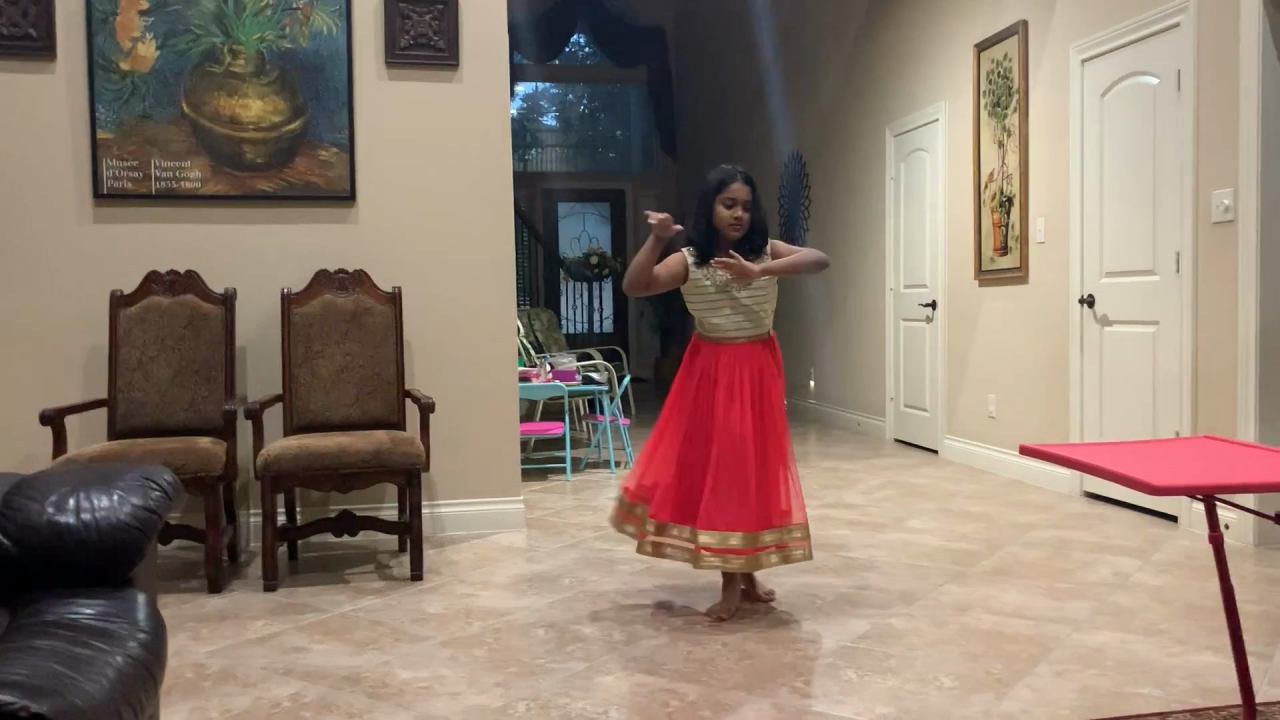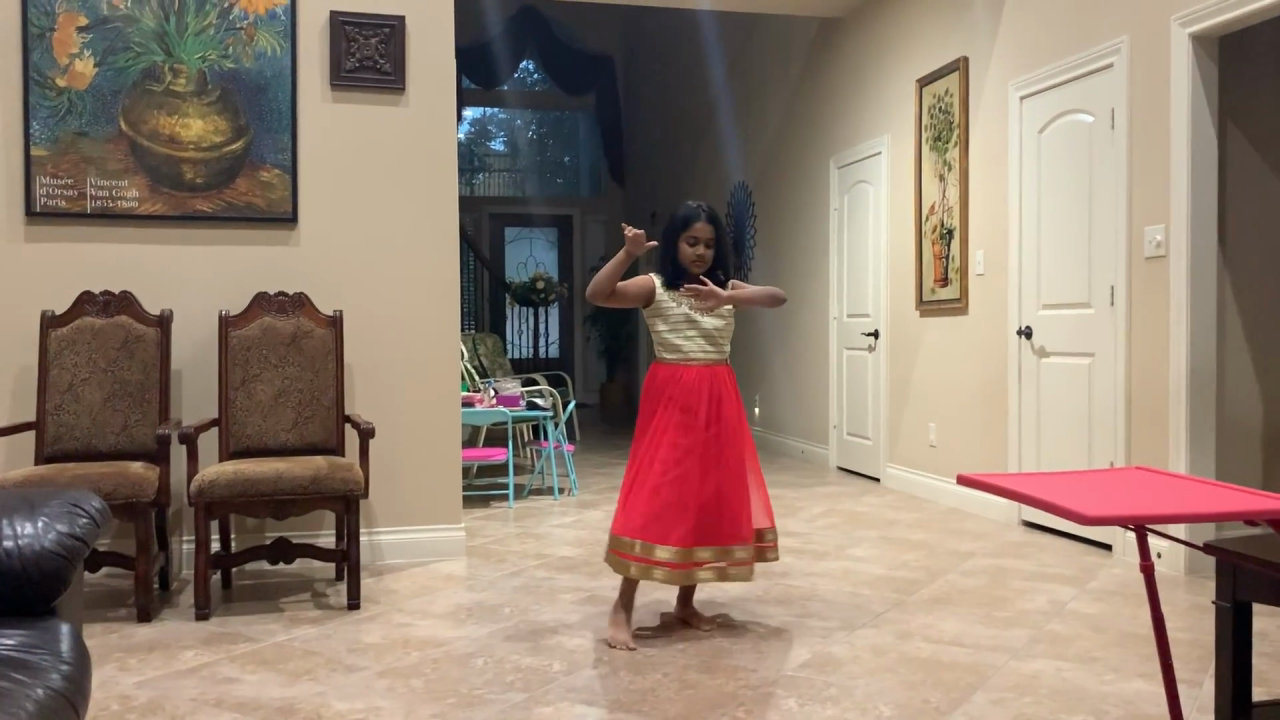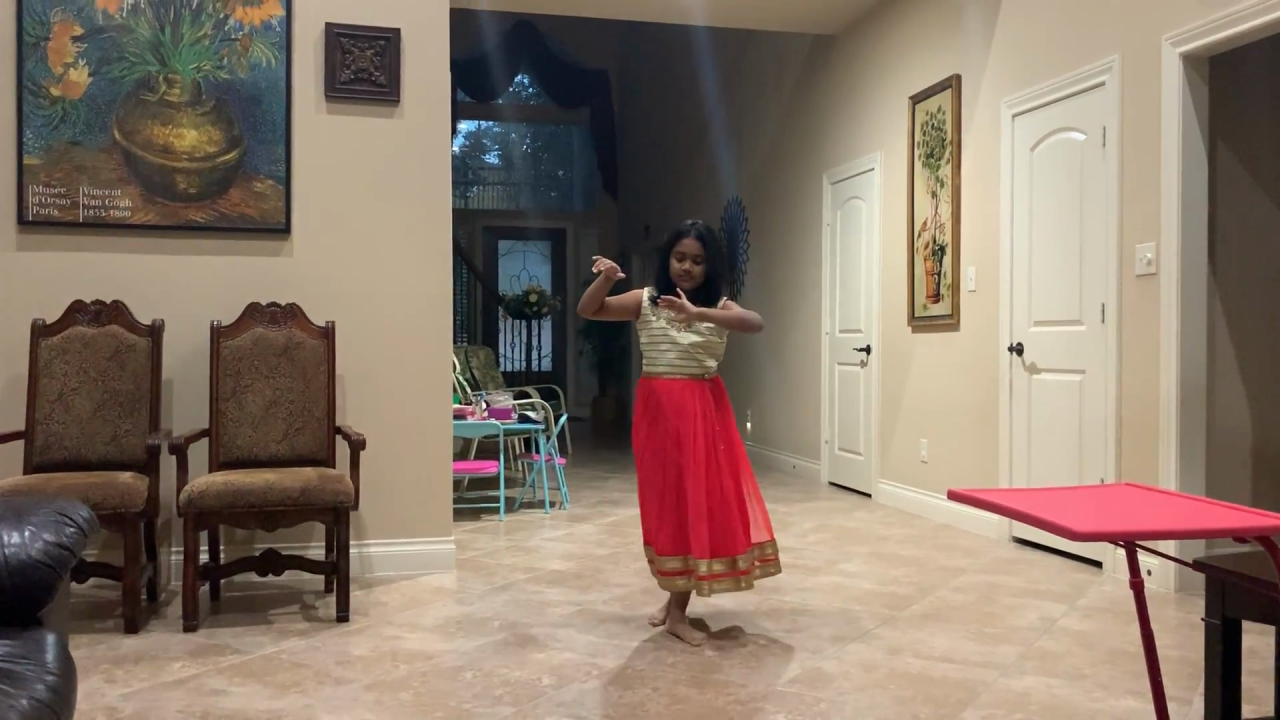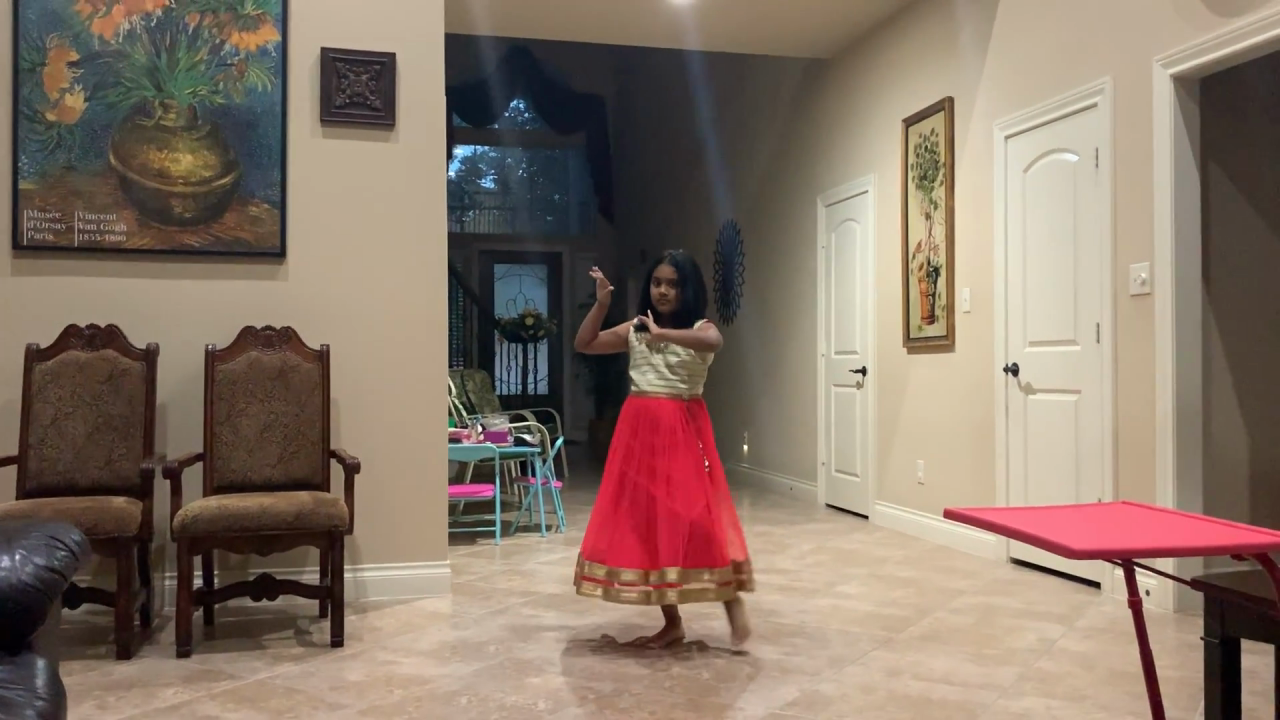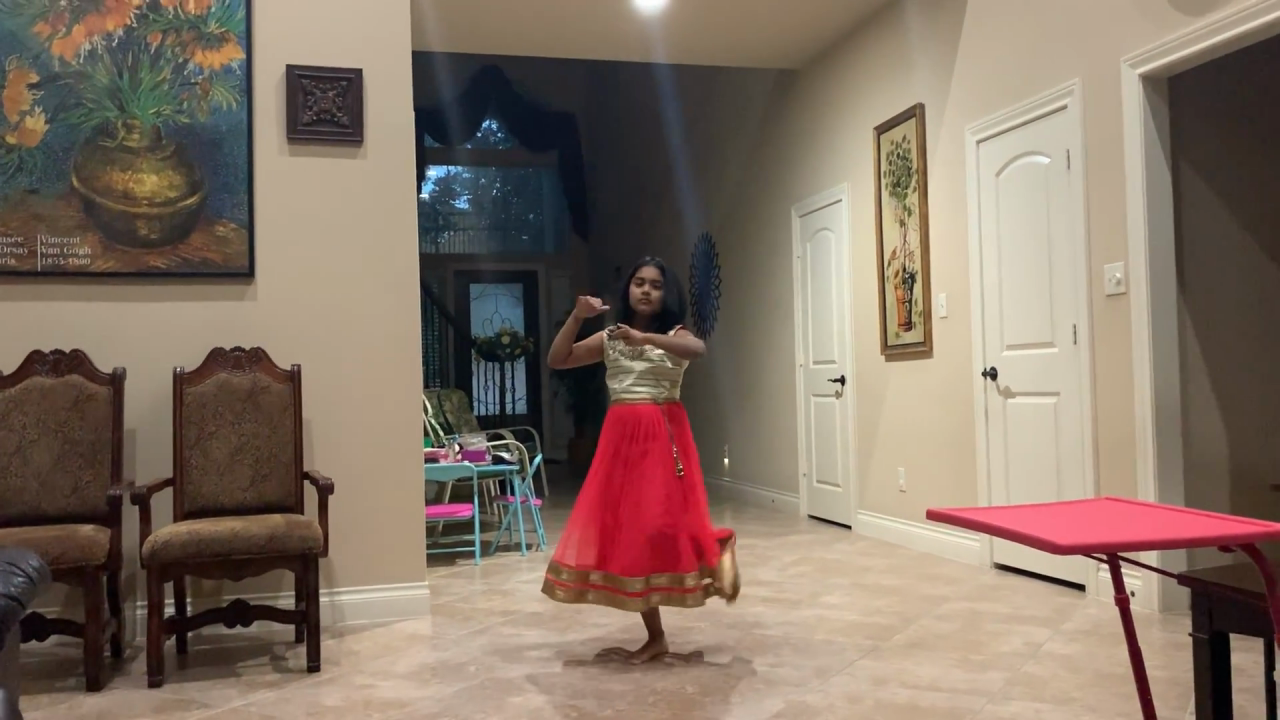
dt=1s
person 1, frame 1
left shoulder: (766, 252)
right shoulder: (688, 261)
left elbow: (820, 259)
right elbow: (633, 286)
left wrist: (760, 271)
right wrist: (656, 240)
left hip: (759, 368)
right hip: (710, 369)
left knee: (752, 464)
right knee: (709, 463)
left ankle: (743, 572)
right ankle: (732, 580)
person 1, frame 2
left shoulder: (726, 287)
right shoulder: (653, 287)
left elbow: (778, 297)
right elbow: (596, 295)
left wrist: (726, 298)
right wrist: (628, 253)
left hip: (719, 396)
right hip: (671, 395)
left knee: (713, 492)
right knee: (659, 491)
left ankle: (685, 600)
right ankle: (622, 604)
person 1, frame 3
left shoulder: (719, 307)
right shoulder: (645, 301)
left elbow: (756, 323)
right elbow: (587, 310)
left wrist: (696, 313)
right wrist: (606, 278)
left hip: (704, 409)
right hip: (657, 407)
left knee: (703, 499)
right knee: (665, 500)
left ankle: (678, 611)
right ankle: (673, 595)
person 1, frame 4
left shoulder: (701, 328)
right shoulder: (635, 329)
left elbow: (714, 342)
right elbow: (583, 344)
left wrist: (661, 334)
right wrist: (601, 303)
left hip: (683, 426)
right hip: (639, 426)
left knee: (694, 515)
right knee: (641, 516)
left ankle: (734, 603)
right ankle: (672, 622)
person 1, frame 5
left shoulder: (673, 335)
right shoulder: (608, 337)
left elbow: (699, 350)
right elbow: (556, 360)
left wrist: (642, 337)
right wrist: (577, 317)
left hip: (662, 434)
right hip: (619, 436)
left knee: (664, 520)
right knee: (623, 526)
left ankle: (720, 549)
right ankle: (655, 637)
